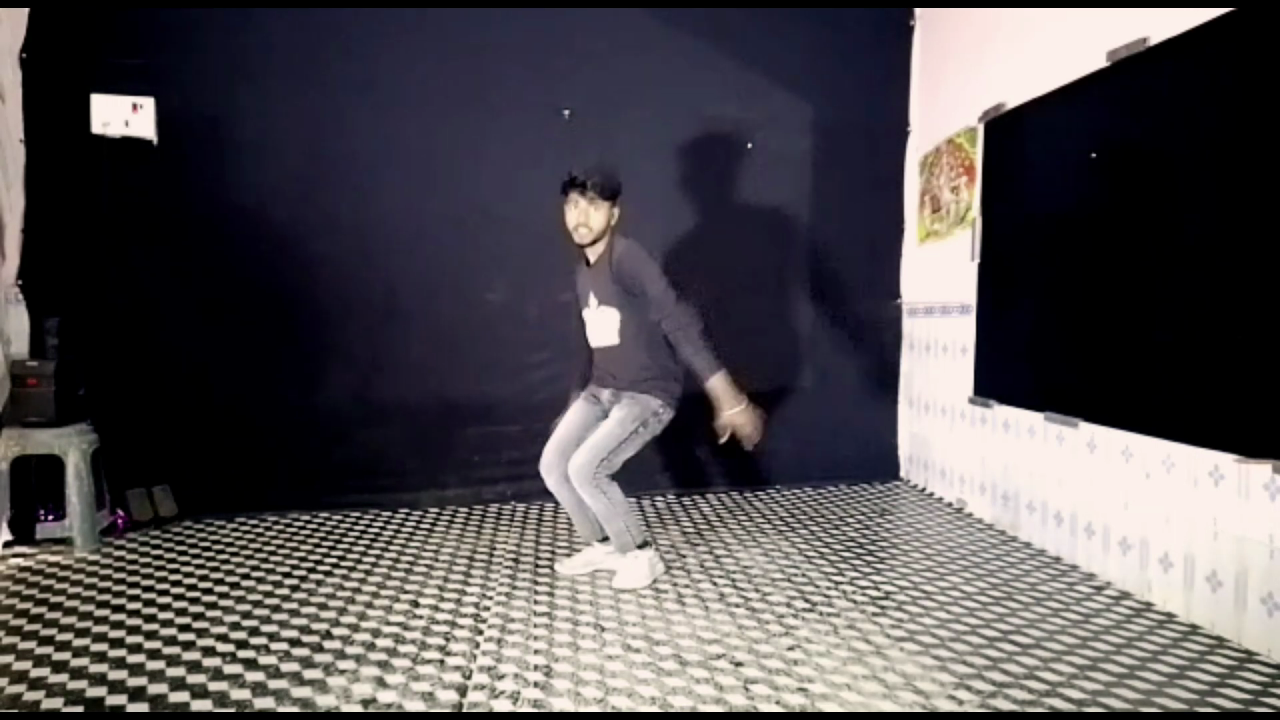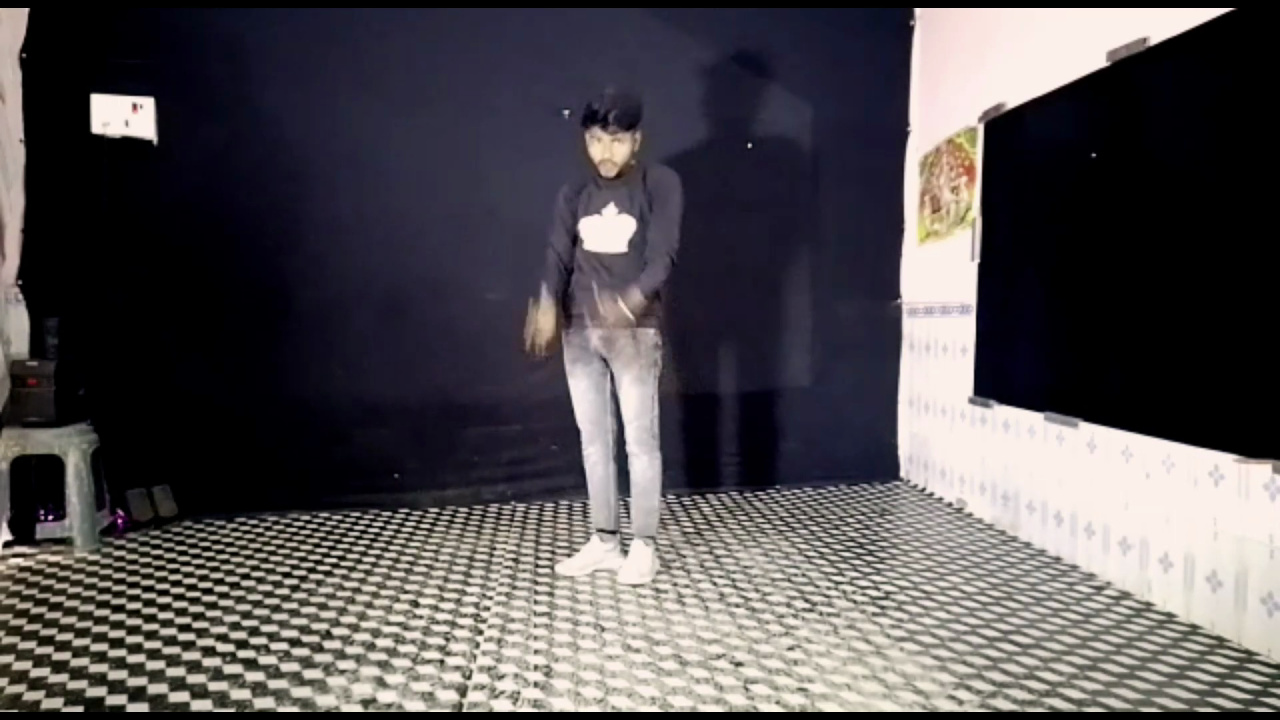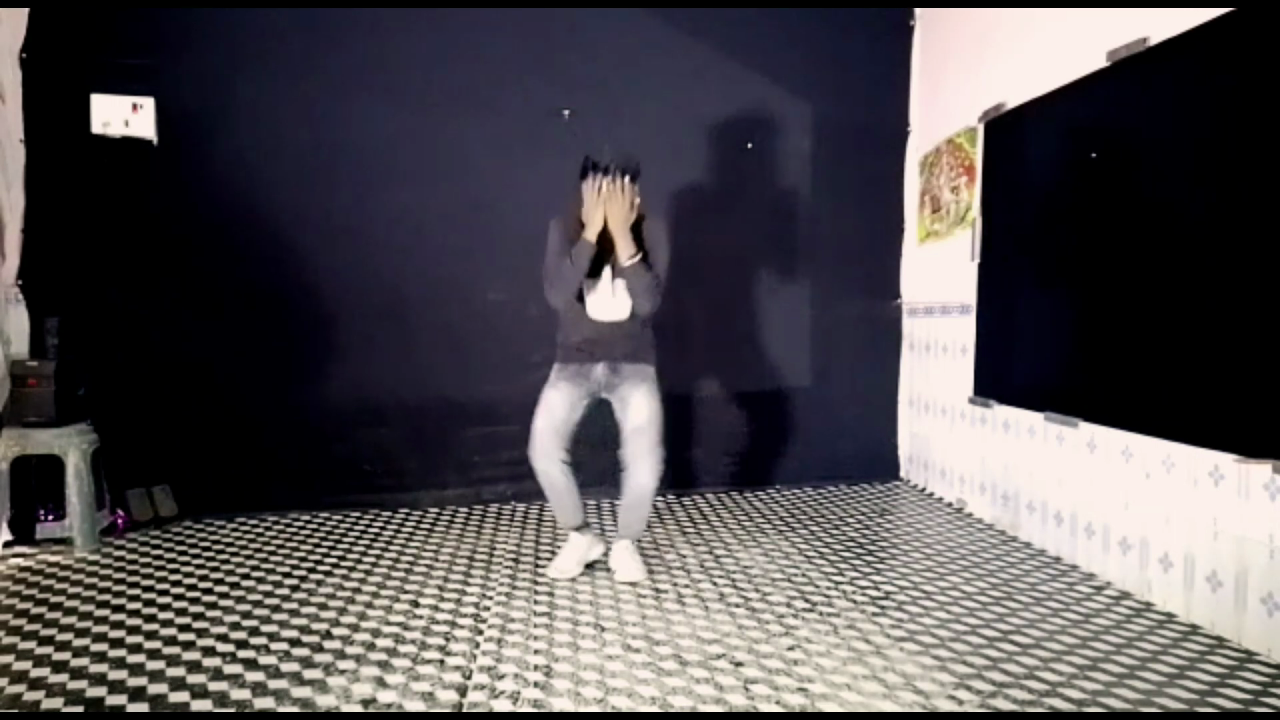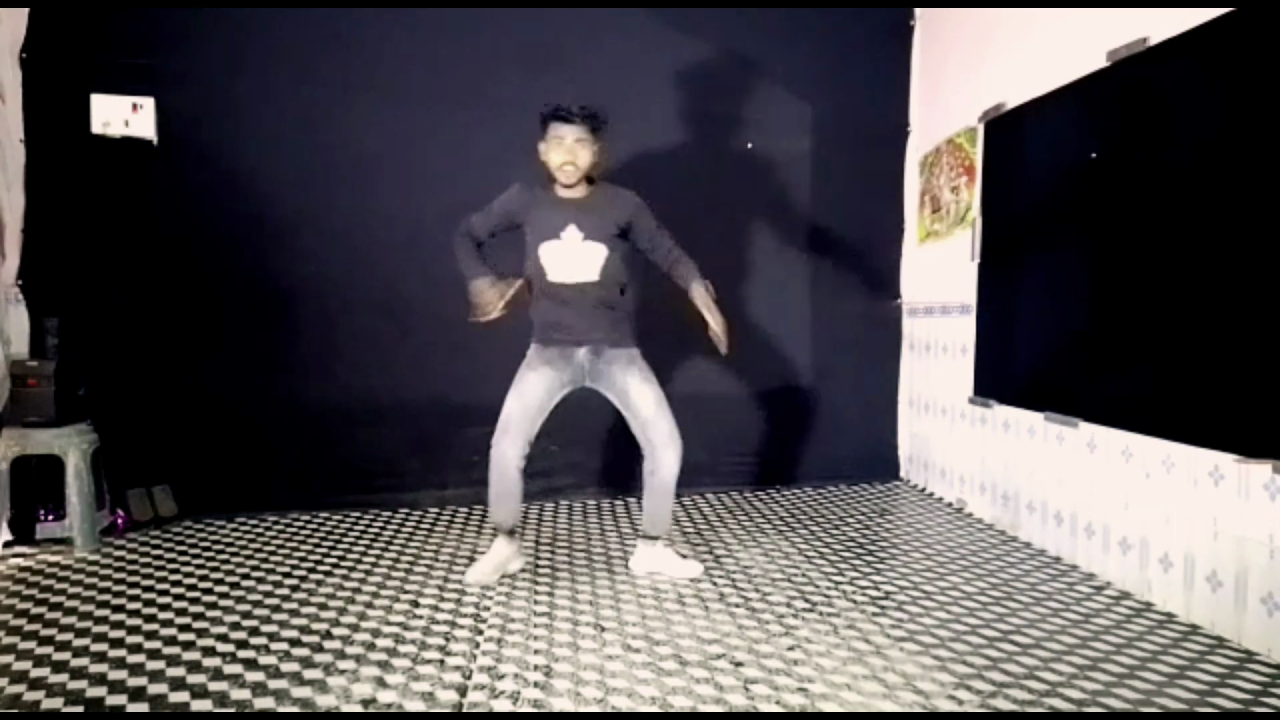
dt=0.7s
person 1, frame 1
left shoulder: (630, 262)
right shoulder: (583, 272)
left elbow: (680, 323)
left wrist: (725, 393)
right wrist: (580, 394)
left hip: (650, 395)
right hip: (603, 391)
left knee: (582, 468)
right knee: (551, 465)
left ankle: (637, 554)
right ankle: (601, 545)
person 1, frame 2
left shoulder: (661, 182)
right shoulder: (574, 193)
left elbow: (661, 259)
right elbow: (558, 258)
left wrist: (628, 304)
right wrist: (547, 306)
left hip: (633, 331)
right hip: (580, 332)
left knee: (640, 440)
right knee: (593, 441)
left ankle: (643, 546)
right ankle: (604, 542)
person 1, frame 3
left shoulder: (649, 234)
right shoulder: (566, 229)
left elbow: (647, 304)
right elbow: (561, 298)
left wrist: (621, 236)
right wrist: (593, 232)
left hip: (632, 365)
right hip: (574, 364)
left knee: (643, 456)
right knee: (544, 450)
left ankle: (626, 544)
right ankle: (581, 537)
person 1, frame 4
left shoulder: (622, 203)
right shoulder: (525, 199)
left elbow: (669, 254)
right elbow: (467, 234)
left wrist: (701, 294)
right wrist: (482, 284)
left hip: (616, 350)
right hip: (552, 349)
left knee: (666, 443)
right knee: (507, 444)
left ankle: (651, 548)
right ankle: (505, 543)
